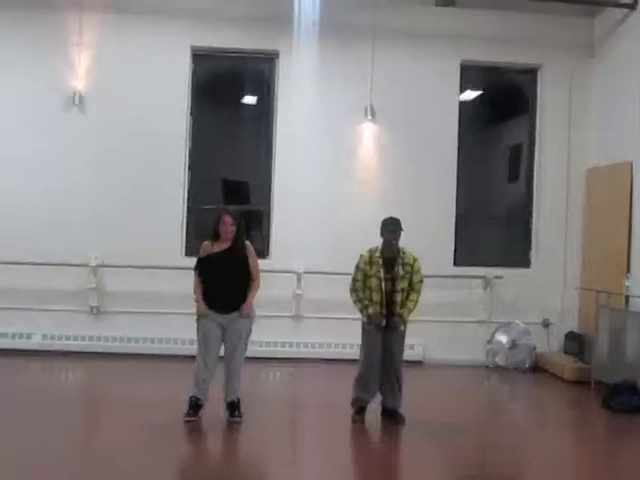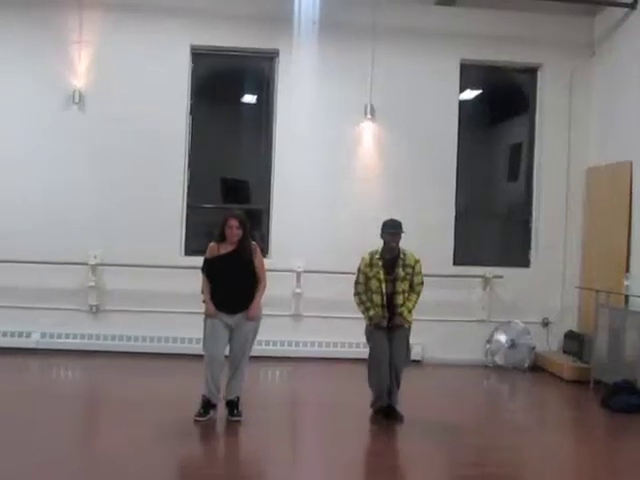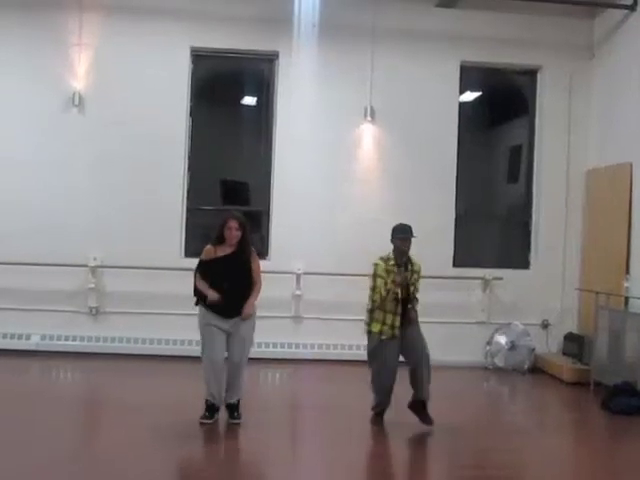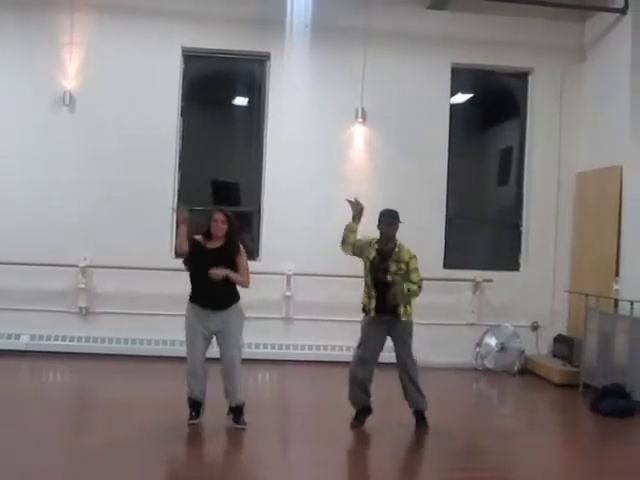
dt=0.5s
person 1, frame 1
left shoulder: (245, 248)
right shoulder: (207, 247)
left elbow: (255, 279)
right elbow: (198, 277)
left wrist: (249, 301)
right wrist: (199, 302)
left hip: (238, 312)
right hip: (210, 312)
left knee: (235, 357)
right knee: (206, 356)
left ankle: (233, 401)
right ankle: (197, 400)
person 1, frame 2
left shoulder: (252, 249)
right shoulder: (214, 249)
left elbow: (262, 280)
right elbow: (206, 278)
left wrist: (256, 304)
right wrist: (208, 302)
left hip: (246, 313)
right hip: (218, 313)
left knee: (239, 358)
right knee: (213, 355)
left ankle: (233, 400)
right ankle: (210, 401)
person 1, frame 3
left shoulder: (249, 253)
right shoulder: (210, 251)
left elbow: (257, 283)
right elbow: (199, 279)
left wrist: (250, 303)
right wrist: (208, 292)
left hip: (240, 315)
right hip: (212, 315)
left knee: (238, 361)
right knee: (213, 360)
left ankle: (233, 402)
right ankle: (212, 404)
person 1, frame 4
left shoulder: (236, 249)
right shoulder: (198, 244)
left elbow: (246, 281)
right elbow: (180, 251)
left wrist: (227, 273)
right wrist: (182, 226)
left hip: (228, 312)
right hip: (198, 311)
left knee: (231, 358)
right knee: (195, 359)
left ankle: (235, 407)
right ankle: (196, 403)
person 2, frame 1
left shoulder: (410, 260)
right shoulder: (367, 258)
left elbow: (416, 289)
right elbow: (356, 289)
left wrist: (403, 314)
right wrist: (368, 312)
left hip: (396, 320)
right hip: (373, 320)
left knee: (394, 363)
right knee: (369, 361)
left ankle: (391, 407)
right ankle: (360, 405)
person 2, frame 2
left shoulder: (412, 261)
right shoulder: (368, 261)
left elbow: (416, 291)
right elbow: (359, 292)
left wrist: (404, 314)
right wrist: (371, 315)
left hip: (399, 321)
right hip: (377, 320)
left knee: (397, 363)
right knee: (379, 362)
left ankle: (391, 405)
right ankle: (379, 405)
person 2, frame 3
left shoulder: (415, 266)
right shoulder: (382, 265)
right elbow: (377, 298)
left wrist: (412, 308)
right wrist: (395, 283)
left hip: (406, 321)
right hip: (383, 325)
left knee: (421, 358)
right knee: (384, 369)
left ankle: (419, 402)
right ankle: (379, 408)
person 2, frame 4
left shoulder: (405, 254)
right shoulder: (368, 246)
left elbow: (416, 285)
right elbow: (346, 246)
left wrist: (402, 294)
right wrist: (355, 218)
left hip: (400, 316)
right hip: (373, 315)
left knee: (406, 361)
right knee: (362, 361)
left ankle: (419, 410)
right ankle: (362, 406)
